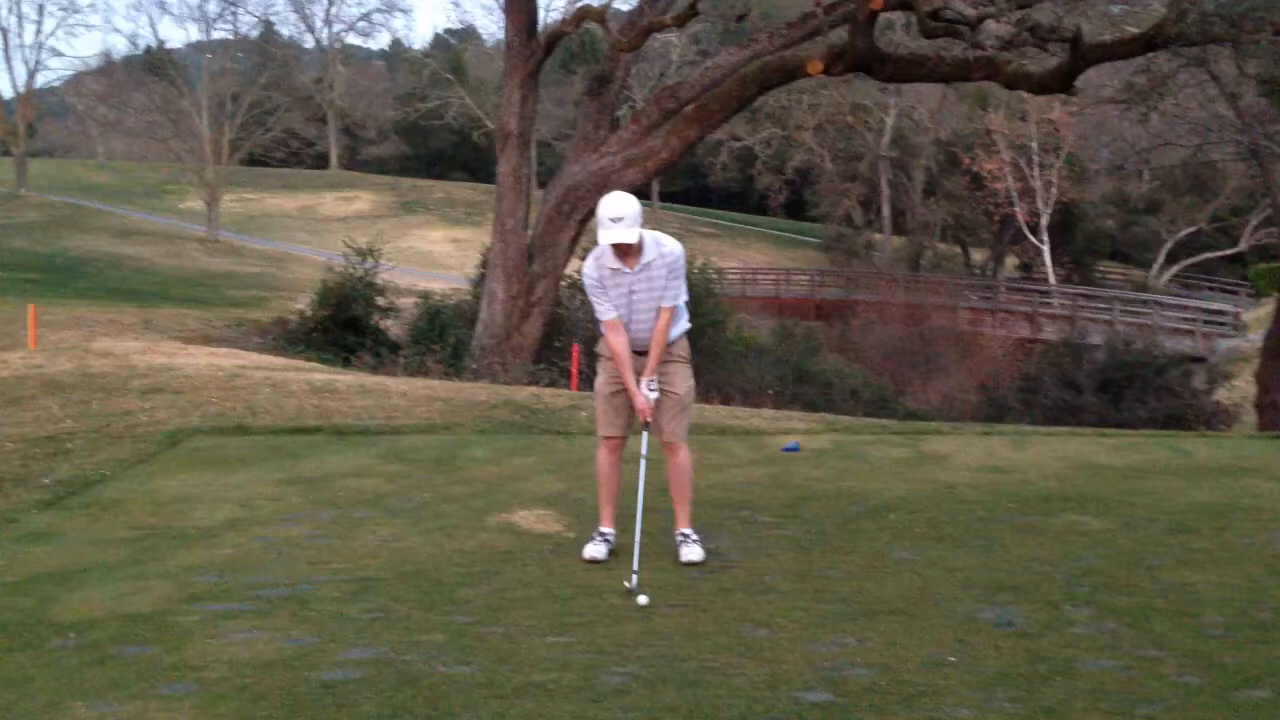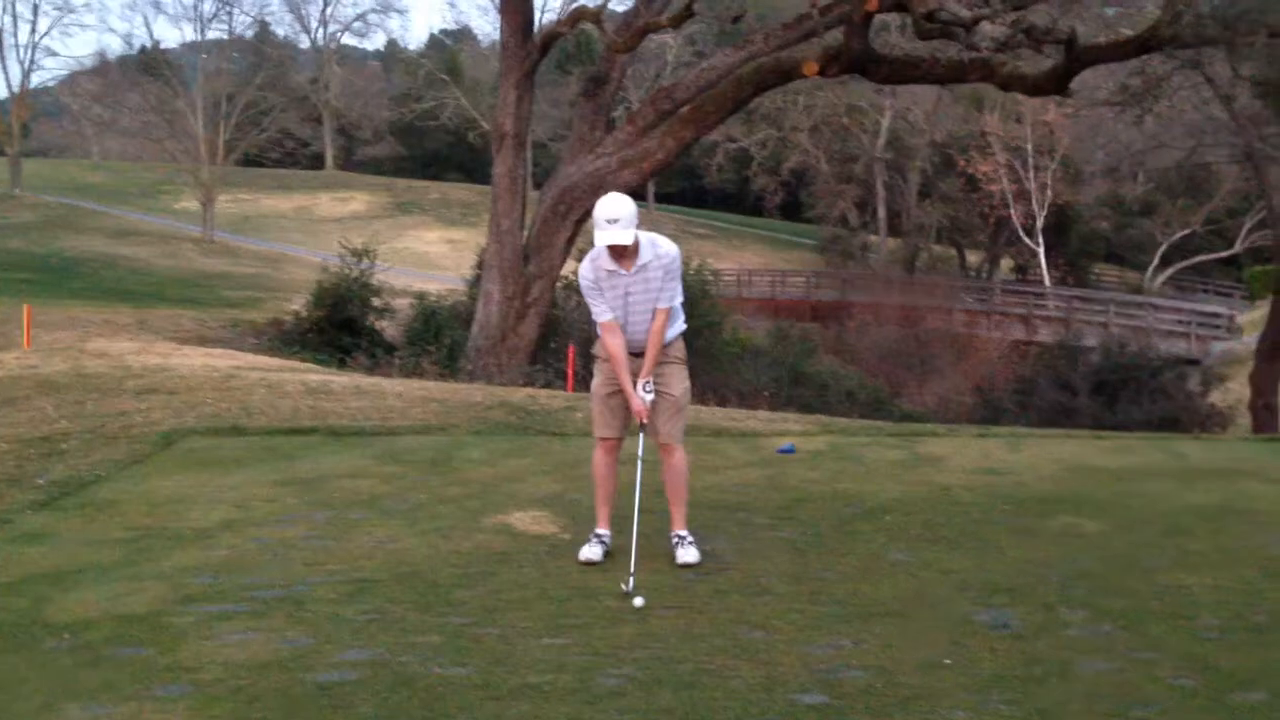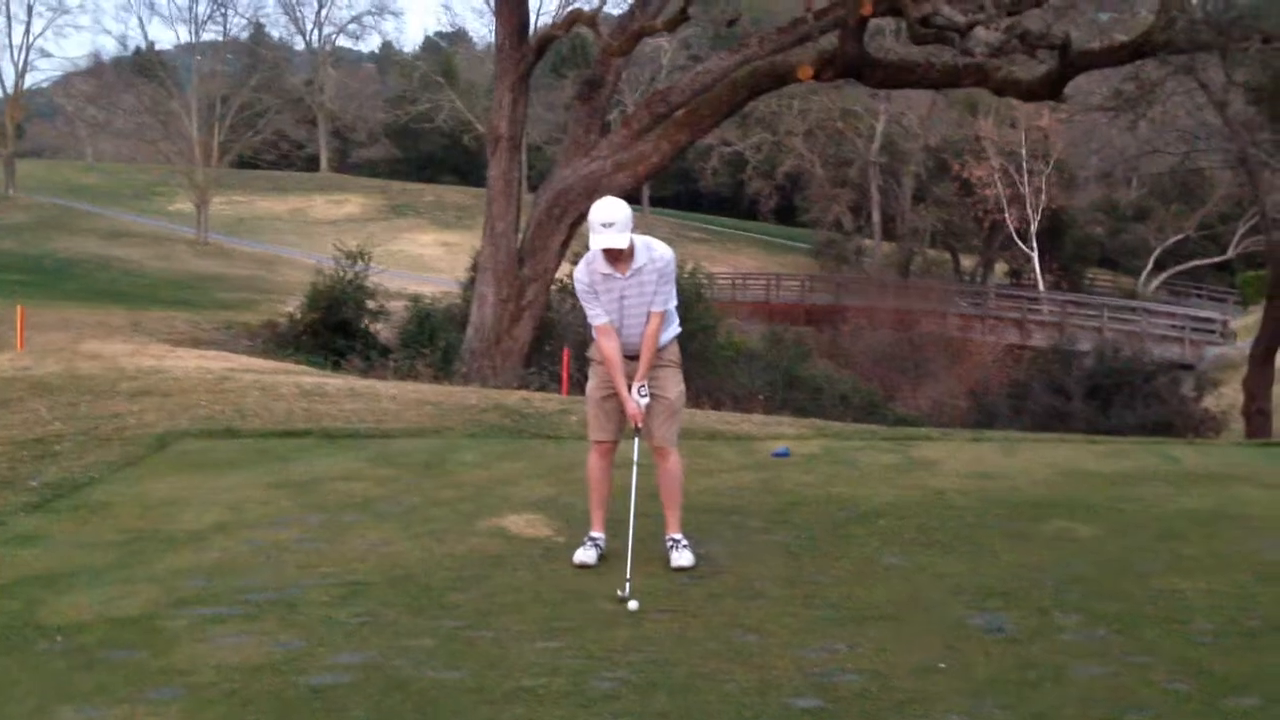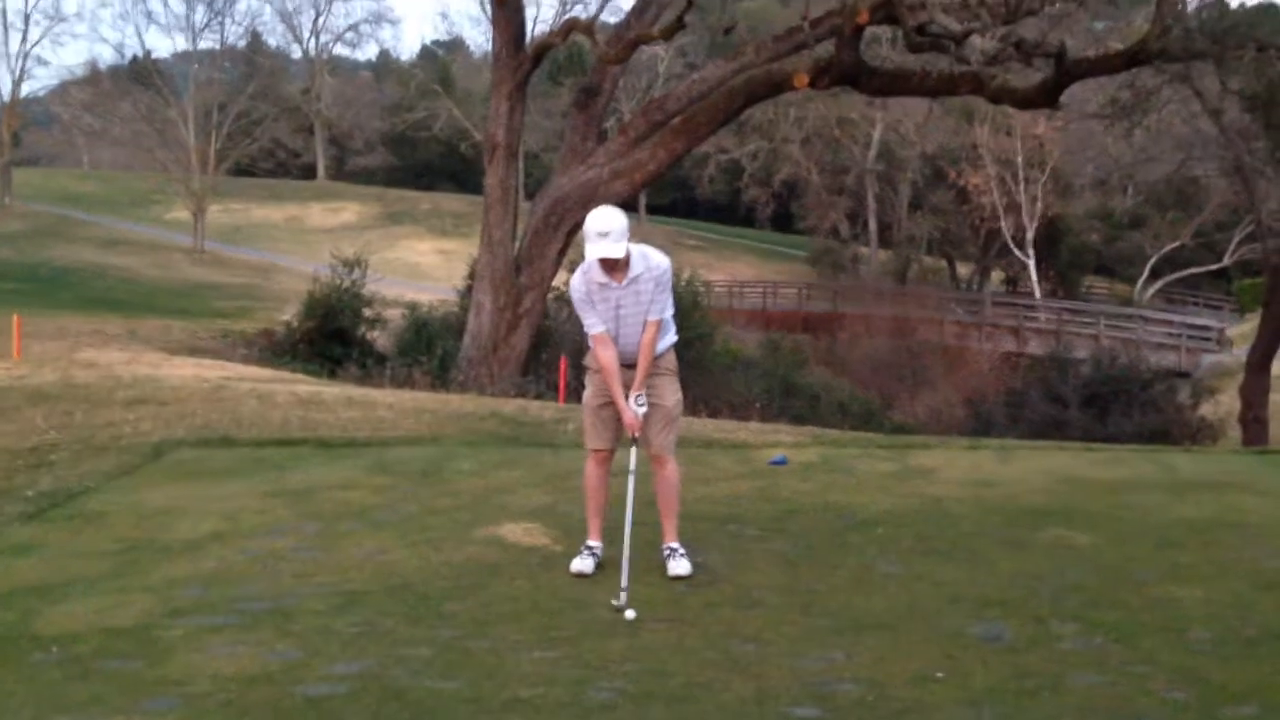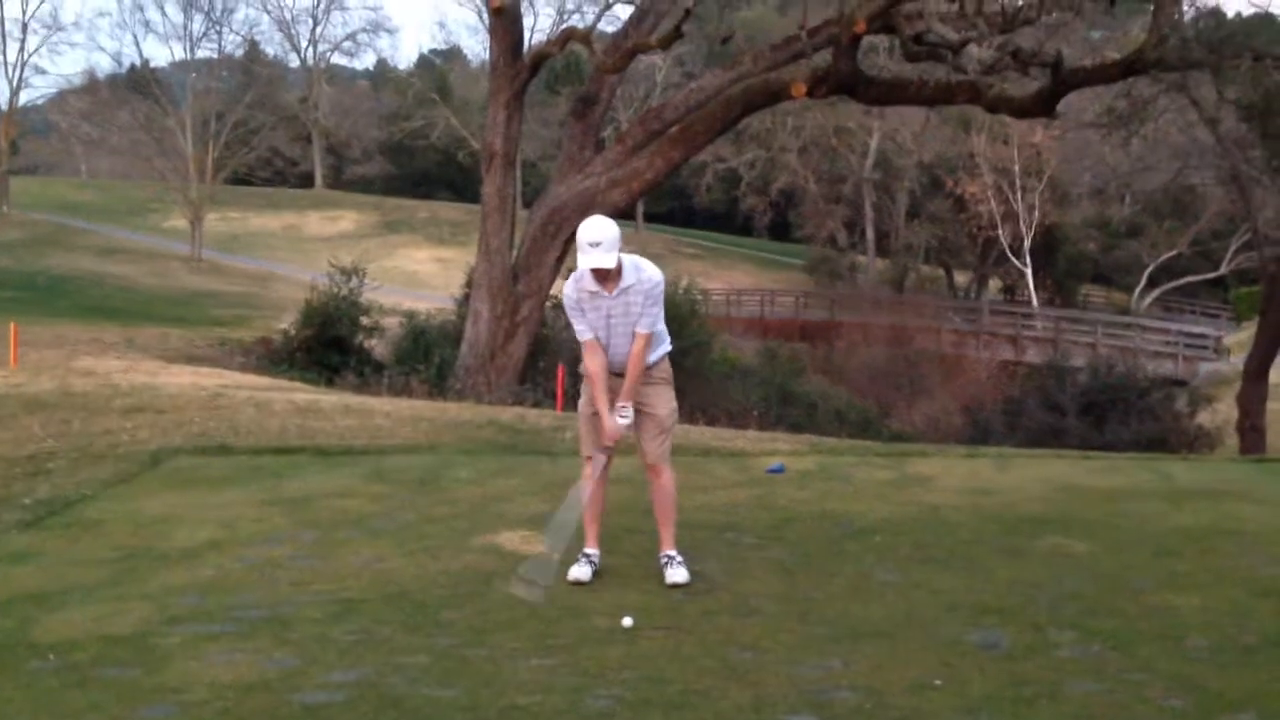
dt=0.2s
person 1, frame 1
left shoulder: (670, 252)
right shoulder: (594, 267)
left elbow: (665, 318)
right elbow: (614, 329)
left wrist: (650, 376)
right wrist: (633, 389)
left hip: (668, 350)
right hip: (618, 353)
left knee: (674, 441)
right knee: (611, 441)
left ankle: (684, 530)
right ankle: (605, 529)
person 1, frame 2
left shoulder: (666, 253)
right shoulder: (590, 269)
left elbow: (660, 320)
right elbow: (610, 331)
left wrist: (646, 377)
right wrist: (630, 391)
left hip: (664, 352)
right hip: (614, 354)
left knee: (670, 443)
right knee: (607, 442)
left ankle: (680, 532)
right ankle: (601, 531)
person 1, frame 3
left shoulder: (661, 258)
right shoulder: (585, 273)
left elbow: (655, 323)
right elbow: (606, 335)
left wrist: (641, 382)
right wrist: (625, 396)
left hip: (659, 356)
right hip: (609, 358)
left knee: (664, 447)
right knee: (601, 445)
left ankle: (674, 536)
right ankle: (596, 534)
person 1, frame 4
left shoulder: (657, 266)
right shoulder: (581, 282)
left elbow: (651, 333)
right elbow: (602, 344)
left wrist: (639, 391)
right wrist: (621, 405)
left hip: (656, 363)
right hip: (606, 366)
left knee: (662, 454)
right knee: (599, 454)
left ankle: (672, 544)
right ankle: (593, 543)
person 1, frame 5
left shoulder: (649, 278)
right shoulder: (574, 290)
left elbow: (640, 346)
right elbow: (592, 353)
left wrist: (625, 405)
right wrist: (604, 414)
left hip: (650, 372)
right hip: (601, 375)
left knee: (657, 463)
right knee: (593, 461)
left ankle: (669, 552)
right ankle: (590, 551)
